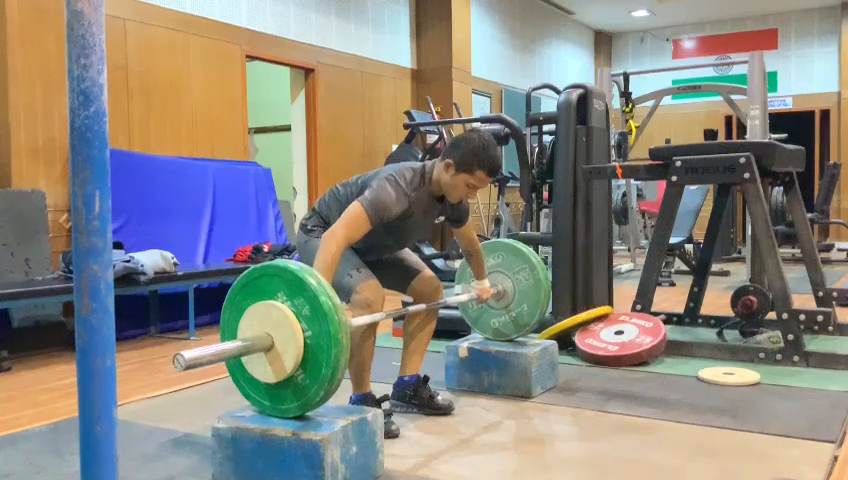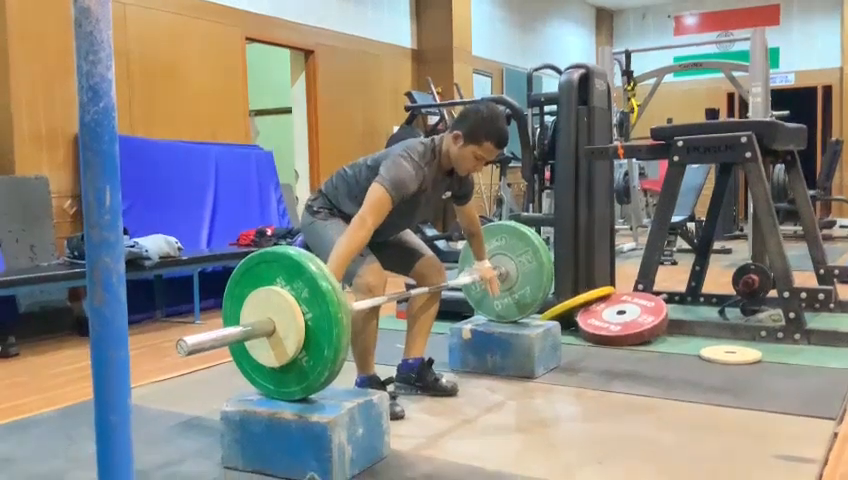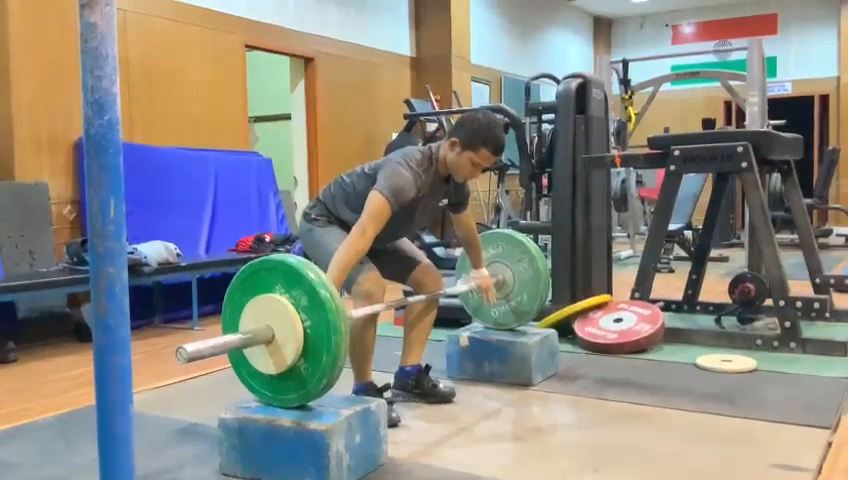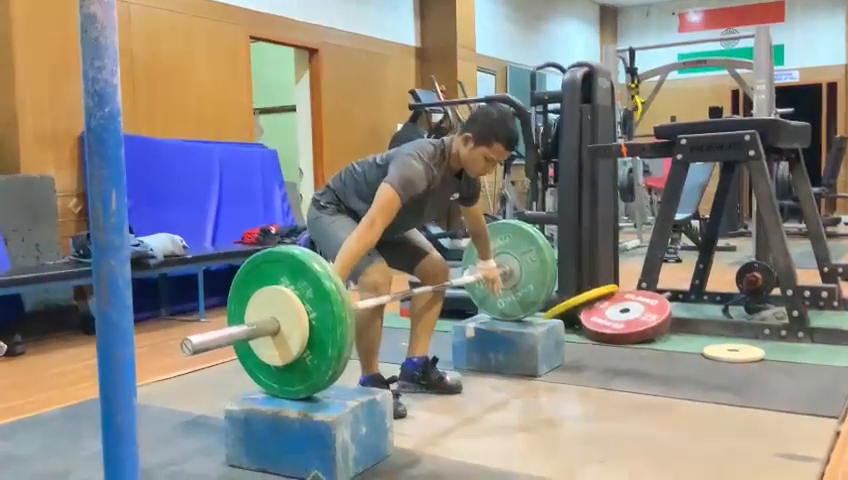
dt=0.7s
person 1, frame 1
left shoulder: (453, 198)
right shoulder: (398, 187)
left elbow: (469, 242)
right elbow: (335, 237)
left wrist: (481, 282)
left hip: (373, 241)
right hip: (320, 234)
left knee: (430, 290)
right knee: (369, 296)
left ankle: (407, 388)
right ankle: (361, 401)
person 1, frame 2
left shoulder: (459, 175)
right shoulder: (409, 164)
left elbow: (470, 224)
right elbow: (362, 223)
left wrist: (482, 264)
left hip: (380, 222)
right hip: (328, 215)
left knee: (432, 272)
right knee: (371, 280)
left ankle: (412, 369)
right ankle: (367, 384)
person 1, frame 3
left shoulder: (456, 182)
right shoulder: (406, 171)
left elbow: (467, 232)
right elbow: (362, 232)
left wrist: (479, 272)
left hip: (377, 230)
right hip: (326, 223)
left knee: (429, 280)
right knee: (370, 288)
left ankle: (408, 377)
right ankle: (363, 391)
person 1, frame 4
left shoulder: (467, 176)
right shoulder: (417, 164)
left elbow: (476, 225)
right elbow: (371, 225)
left wrist: (487, 263)
left hip: (385, 219)
right hip: (334, 211)
left knee: (437, 271)
right knee: (376, 279)
left ankle: (415, 368)
right ankle: (371, 382)
